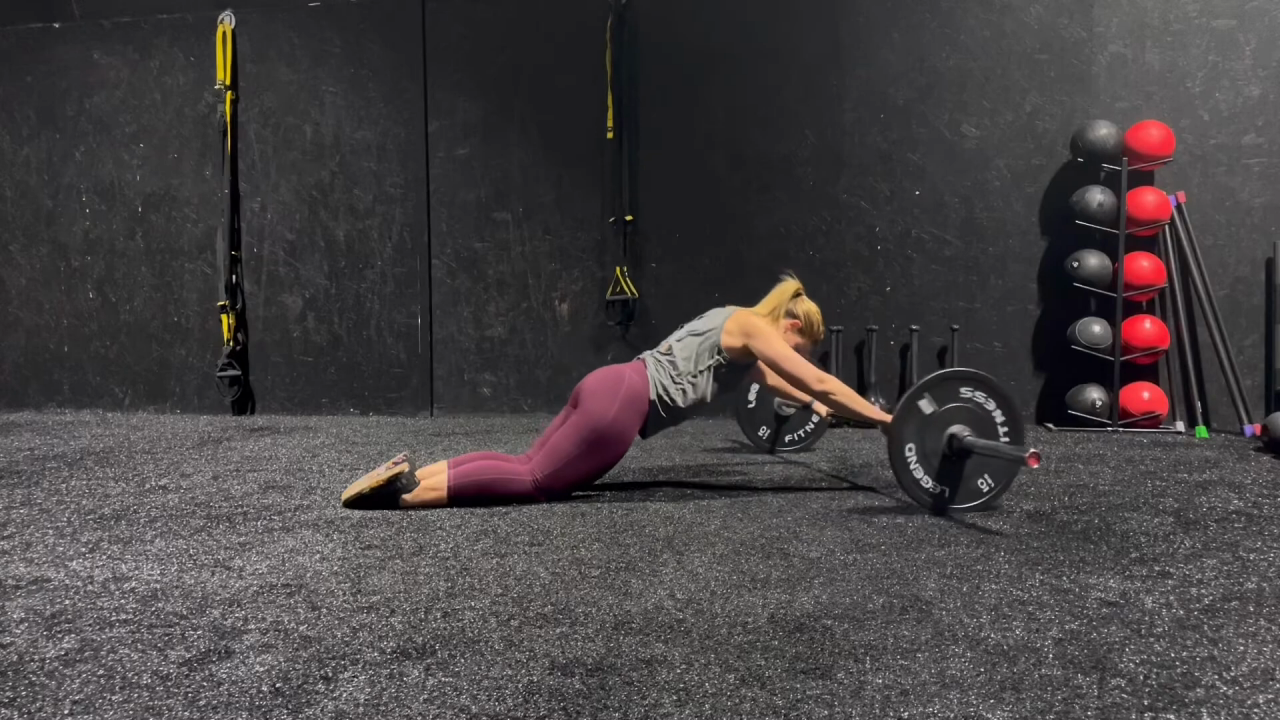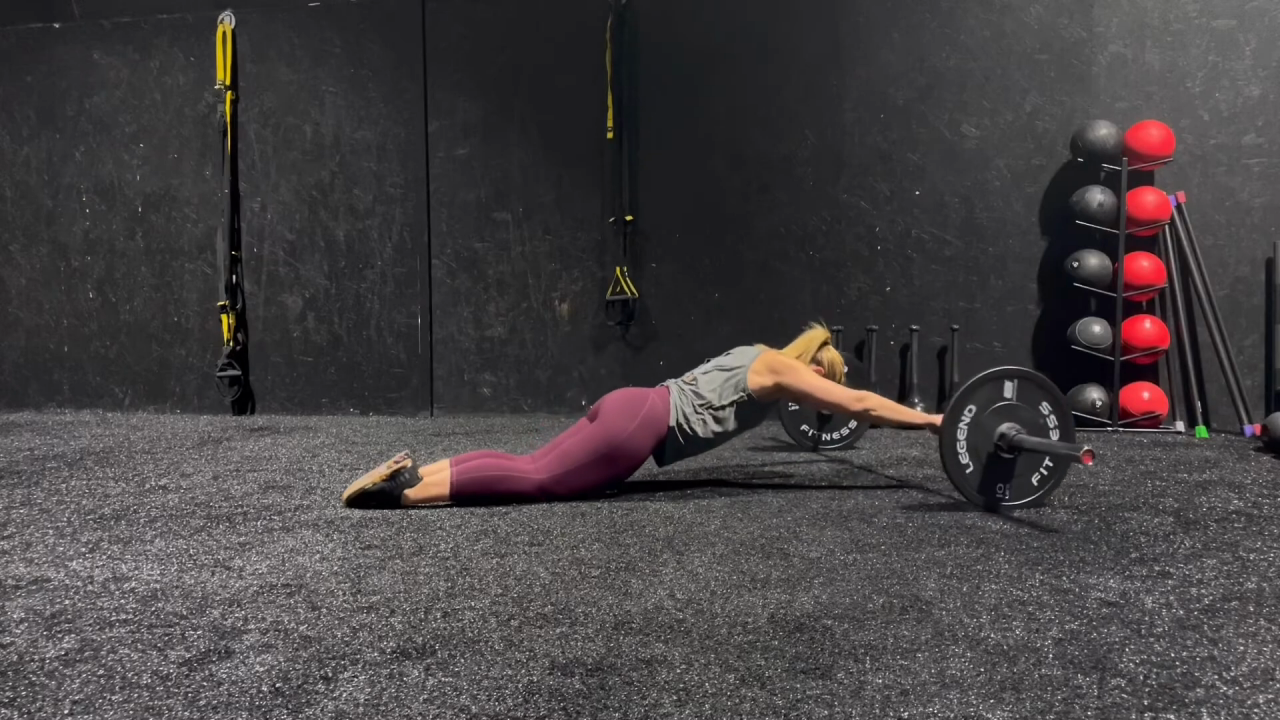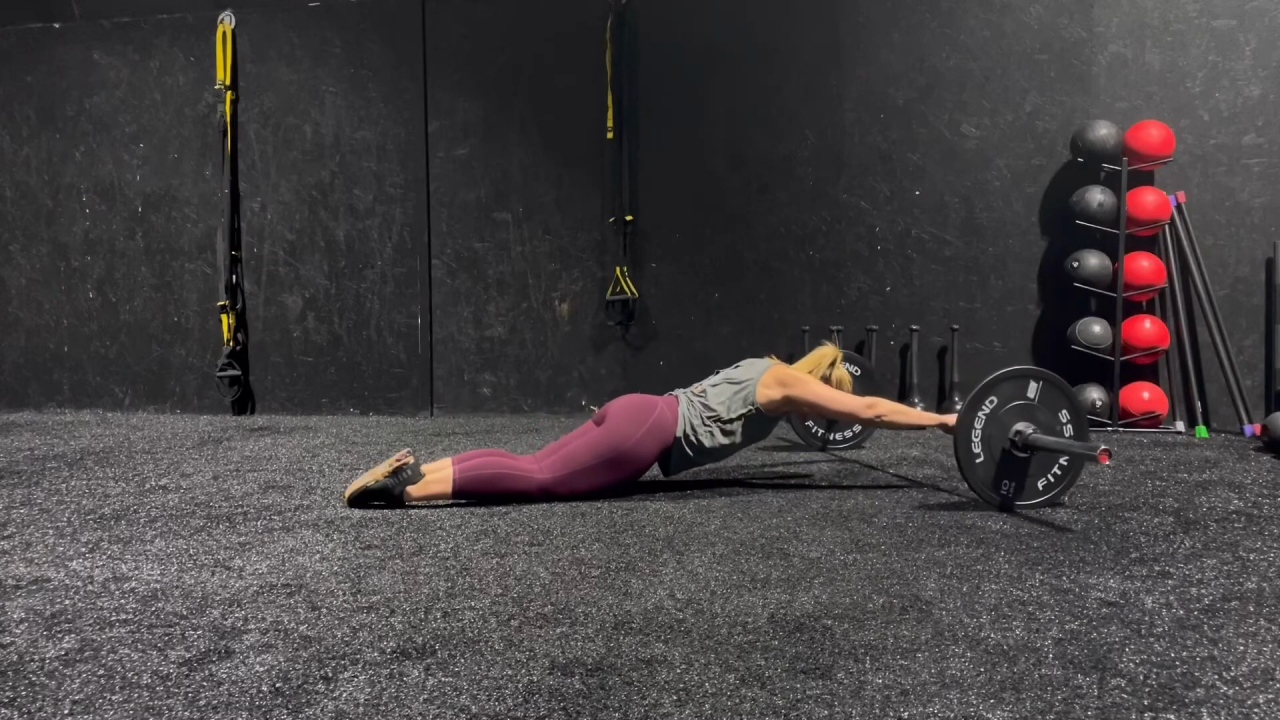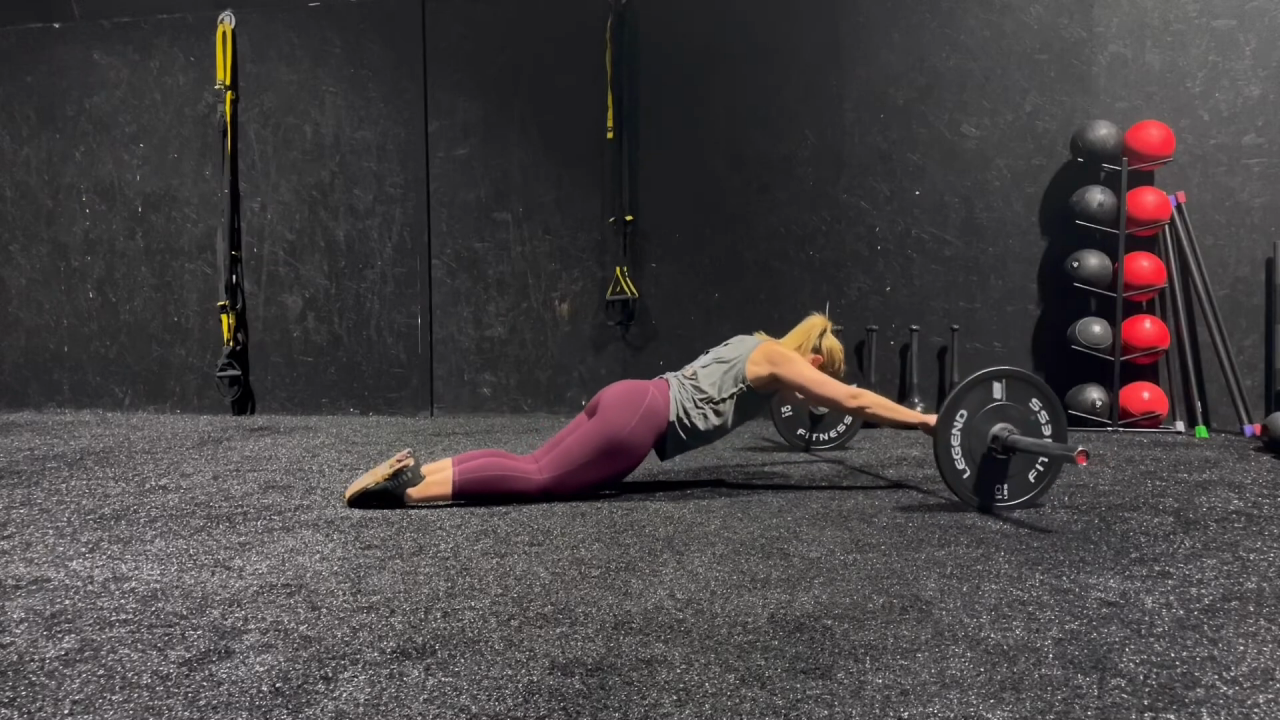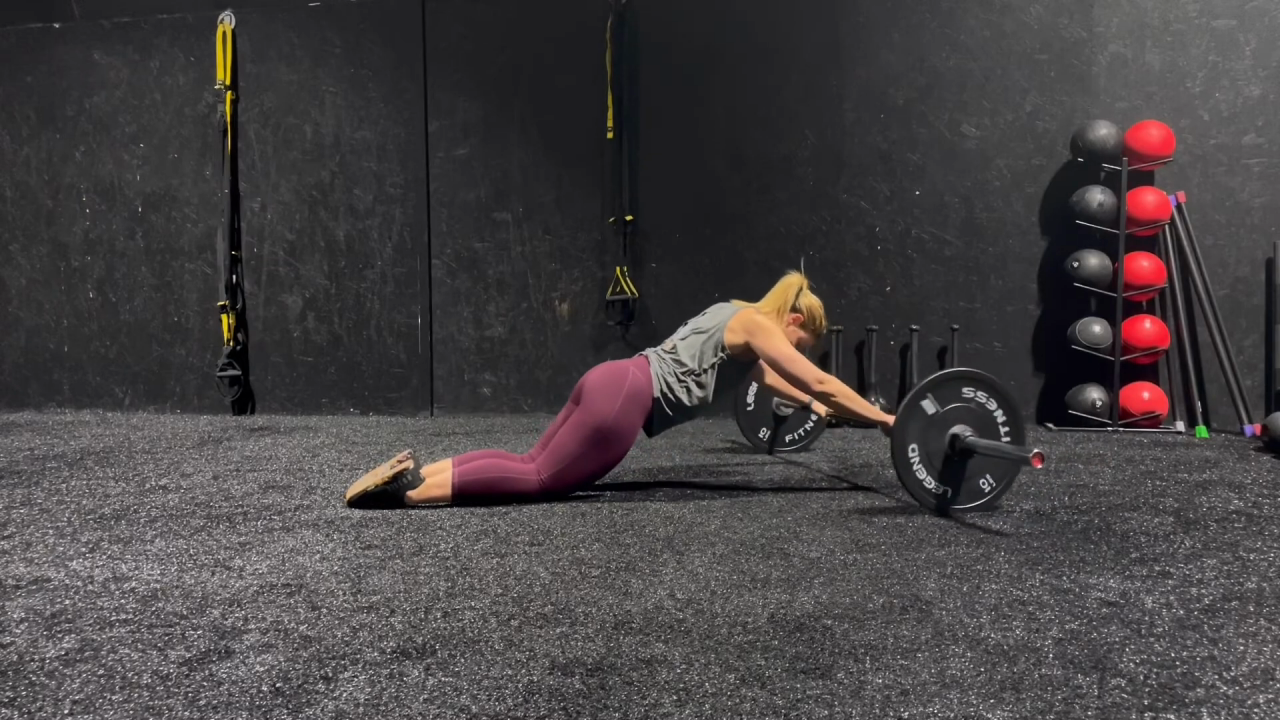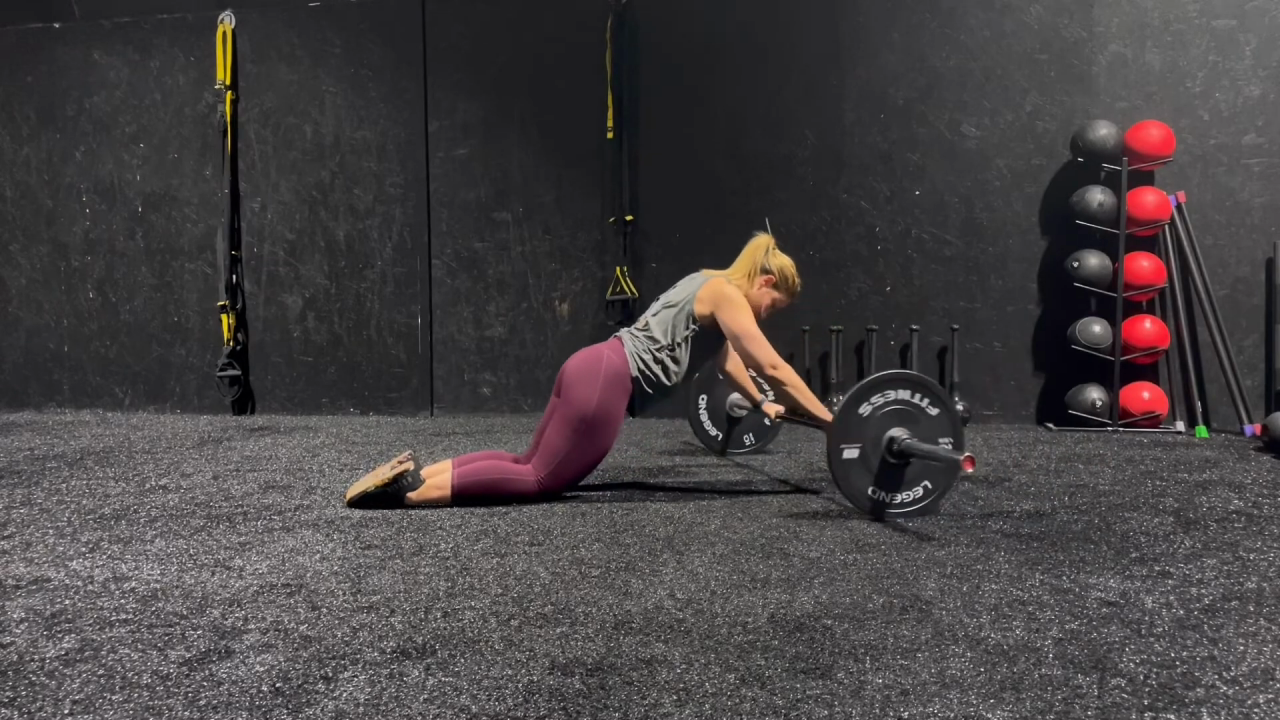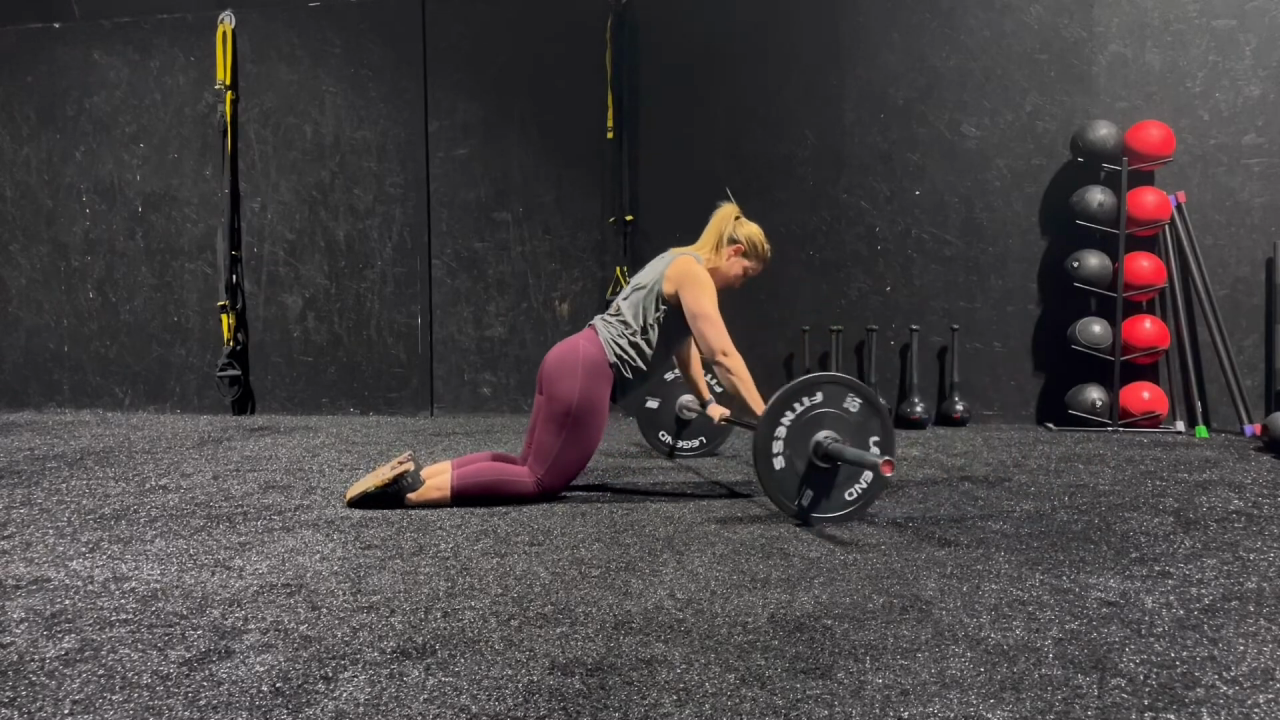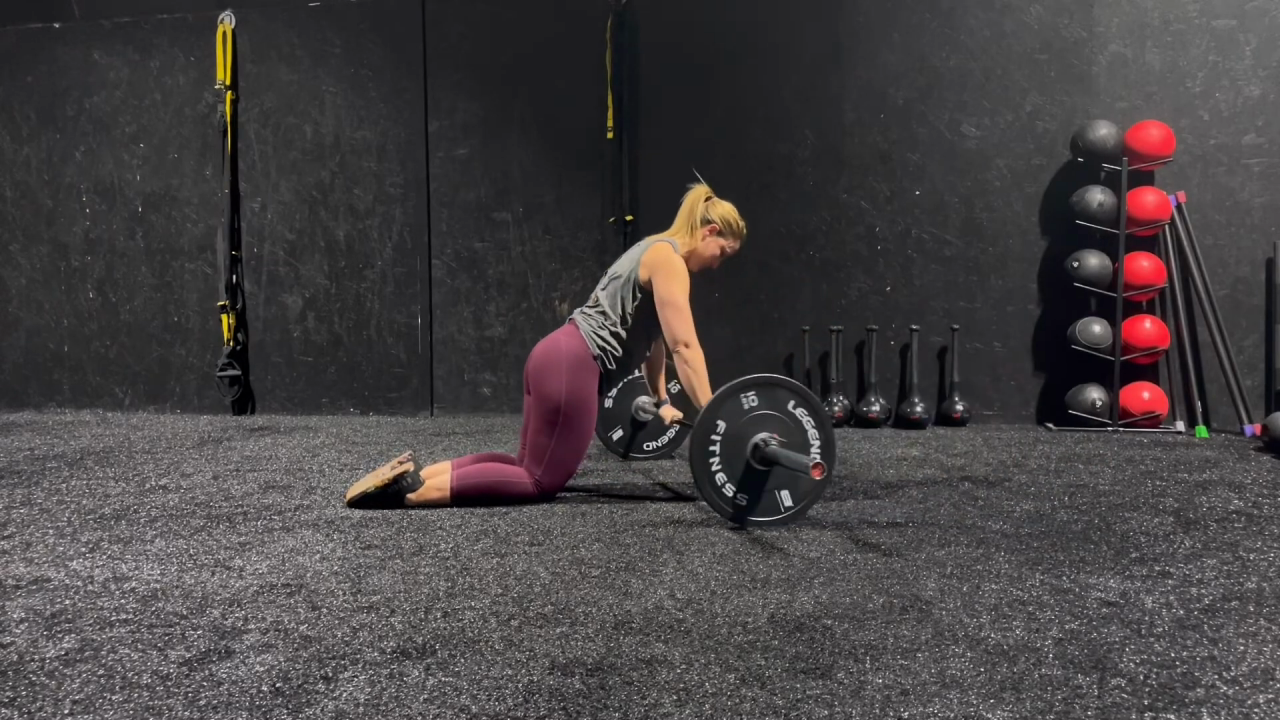
dt=0.4s
person 1, frame 1
left shoulder: (736, 324)
right shoulder: (755, 327)
left elbow: (769, 377)
right elbow: (819, 380)
left wrist: (814, 407)
right wrist: (884, 418)
left hip: (608, 389)
right hip: (622, 401)
left knee: (530, 469)
right knee: (533, 481)
left ankle: (408, 474)
right ankle: (405, 490)
person 1, frame 2
left shoulder: (760, 358)
right shoulder: (781, 370)
left elbow: (846, 402)
right elbow: (856, 402)
left wrist: (884, 413)
right wrist: (929, 421)
left hip: (626, 410)
right hip: (641, 424)
left knee: (531, 466)
right knee: (534, 480)
left ankle: (411, 471)
right ankle: (405, 487)
person 1, frame 3
left shoulder: (771, 368)
right shoulder: (789, 385)
left elbow: (854, 404)
right elbow: (868, 409)
right wrist: (940, 419)
left hip: (633, 415)
right hip: (646, 429)
left knee: (534, 467)
right knee: (537, 479)
left ankle: (414, 468)
right ankle: (409, 485)
person 1, frame 4
left shoulder: (760, 347)
right shoulder: (778, 359)
left elbow: (829, 397)
right elbow: (852, 397)
left wrist: (834, 407)
right wrist: (922, 421)
left hip: (626, 402)
right hip: (640, 416)
left knee: (533, 465)
right knee: (539, 479)
left ankle: (414, 470)
right ankle: (410, 486)
person 1, frame 5
left shoulder: (742, 314)
right shoulder: (760, 325)
left elbow: (766, 375)
right elbow: (820, 381)
left wrist: (810, 407)
right wrist: (884, 419)
left hip: (610, 383)
right hip: (625, 397)
left knee: (533, 464)
right knee: (539, 479)
left ankle: (415, 471)
right ankle: (412, 487)
person 1, frame 6
left shoulder: (712, 284)
right shoulder: (728, 295)
left elbow: (727, 356)
right elbow: (774, 367)
left wrist: (760, 404)
right wrist: (828, 420)
left hip: (593, 371)
right hip: (606, 380)
left knee: (534, 465)
right knee: (539, 480)
left ankle: (416, 472)
right ankle: (412, 488)
person 1, frame 7
left shoulder: (681, 262)
right shoulder: (695, 273)
left elbow: (686, 343)
right elbow: (724, 355)
left wrist: (707, 402)
right wrist: (764, 418)
left hip: (576, 362)
right hip: (587, 369)
left knee: (532, 468)
right knee: (541, 482)
left ankle: (416, 472)
right ankle: (412, 488)
person 1, frame 8
left shoulder: (657, 253)
right shoulder: (669, 260)
left elbow: (653, 338)
right elbow: (685, 346)
left wrist: (661, 401)
left hip: (560, 358)
right hip: (572, 364)
left knee: (533, 469)
right knee: (542, 483)
left ankle: (416, 472)
right ankle: (413, 489)
